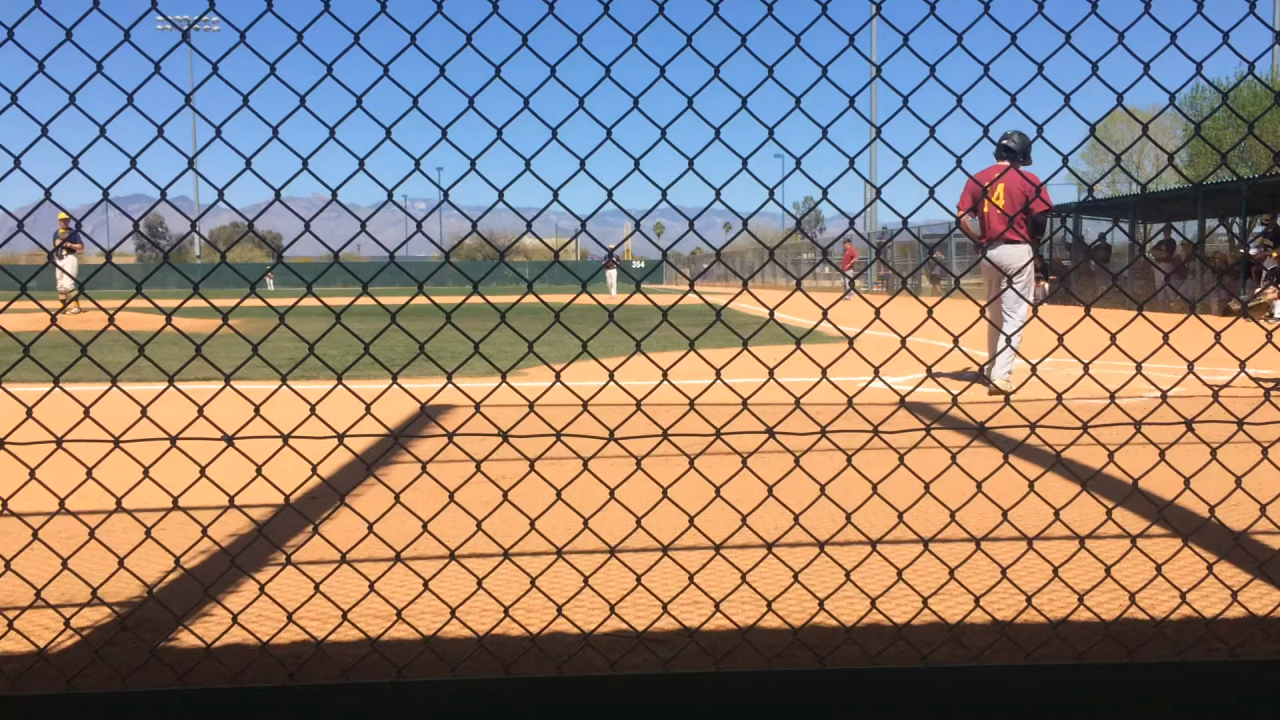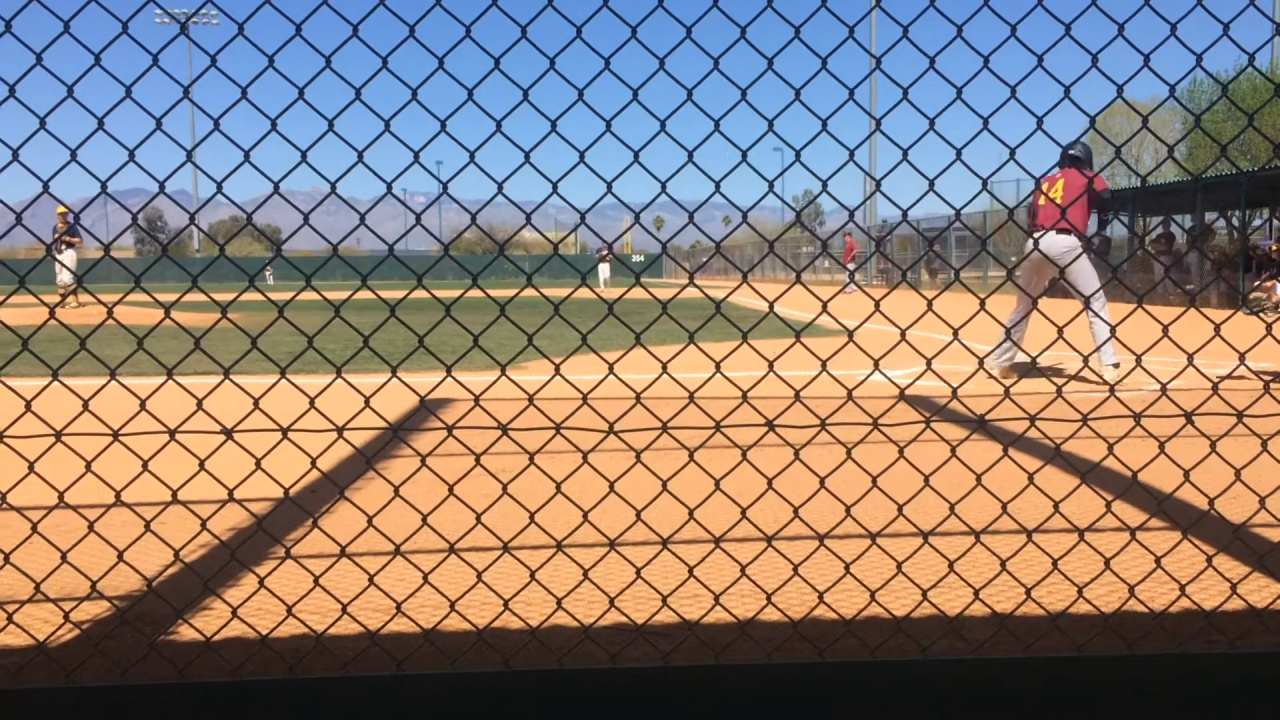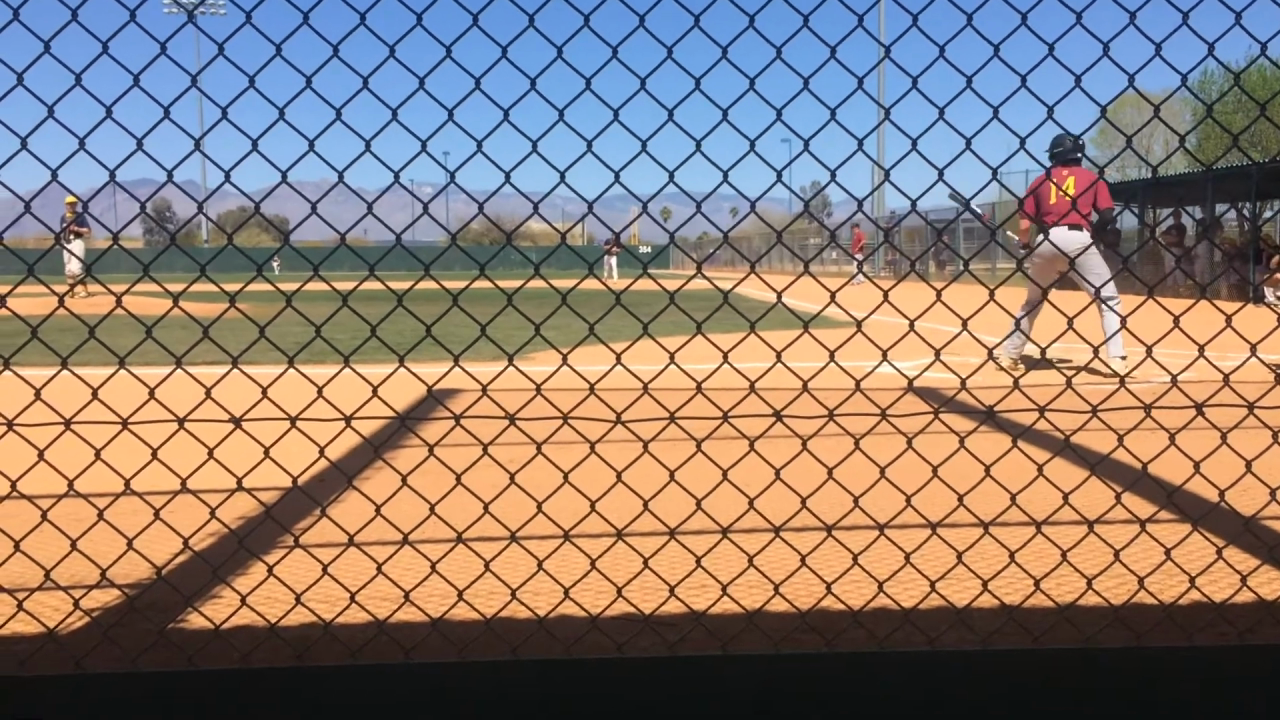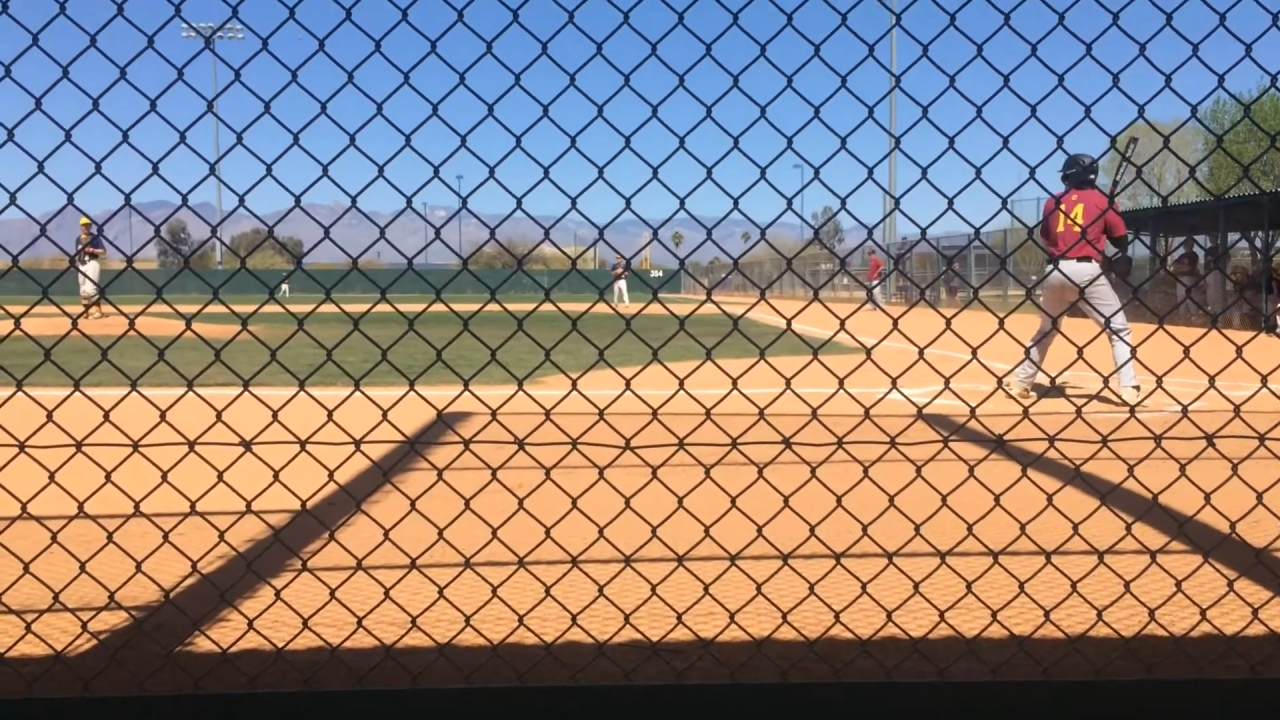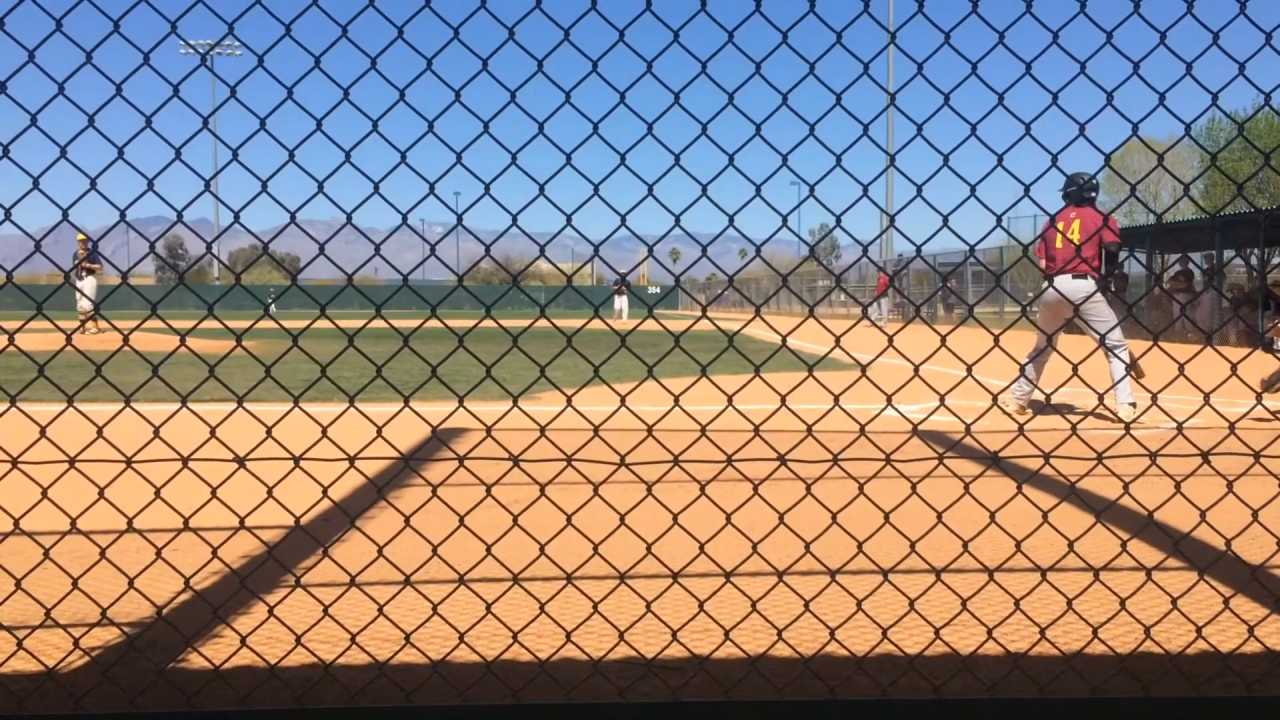
dt=1s
person 1, frame 1
left shoulder: (977, 179)
right shoulder: (1028, 179)
left elbow: (961, 217)
right elbow: (1040, 219)
left wrist: (978, 241)
right wrist: (1033, 240)
left hip: (990, 253)
right hip: (1018, 252)
left knee: (995, 315)
right knee: (1014, 317)
left ankle: (994, 370)
right ankle: (1000, 375)
person 1, frame 2
left shoulder: (1044, 182)
right shoulder: (1087, 176)
right elbow: (1104, 196)
right wrist: (1102, 232)
left hip: (1035, 244)
right hip: (1067, 243)
left knee: (1023, 307)
right knee: (1096, 303)
left ankle: (999, 363)
right ankle: (1109, 367)
person 1, frame 3
left shoulder: (1039, 181)
right shoulder: (1092, 178)
left elbow: (1024, 225)
right elbow: (1107, 217)
left wrist: (1026, 244)
left hip: (1045, 241)
right hip: (1078, 240)
left knee: (1032, 301)
right knee: (1109, 299)
left ankle: (1009, 356)
right ankle: (1116, 358)
person 1, frame 4
left shoulder: (1053, 203)
right shoulder: (1103, 201)
left elbow: (1045, 242)
right elbow: (1121, 242)
left hip: (1055, 271)
right hip: (1086, 270)
left knee: (1046, 330)
right knee: (1119, 329)
left ankle: (1019, 384)
right ankle: (1129, 388)
person 1, frame 5
left shoulder: (1053, 221)
right shoulder: (1101, 218)
left elbow: (1042, 263)
right elbow: (1112, 248)
right wrist: (1106, 275)
left hip: (1052, 287)
right hip: (1084, 287)
left knee: (1042, 347)
right knee: (1116, 346)
left ankle: (1016, 400)
right ankle: (1125, 405)
